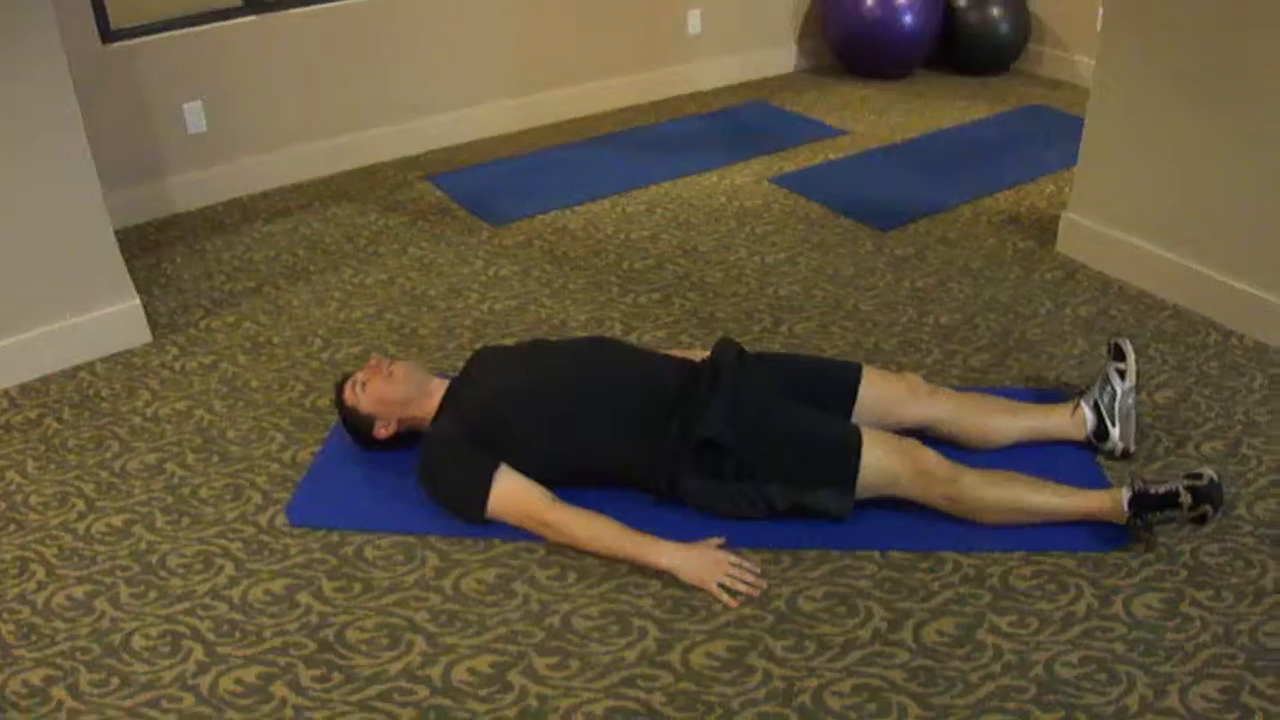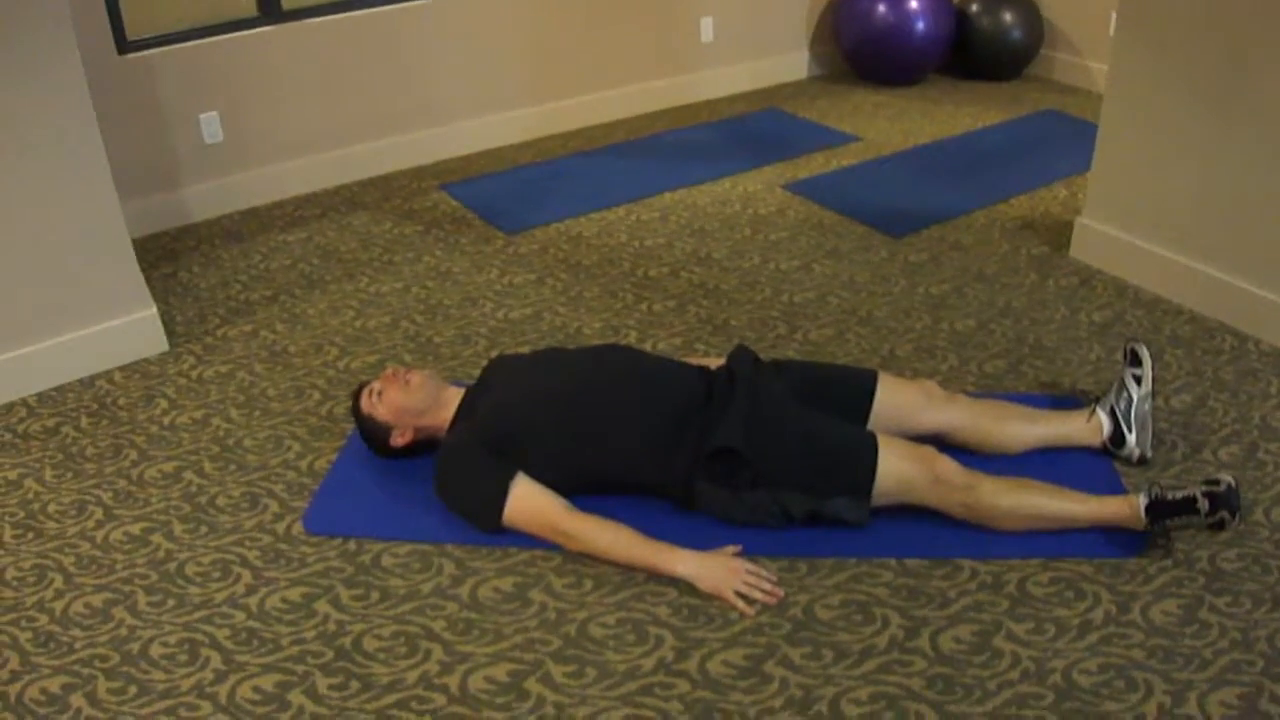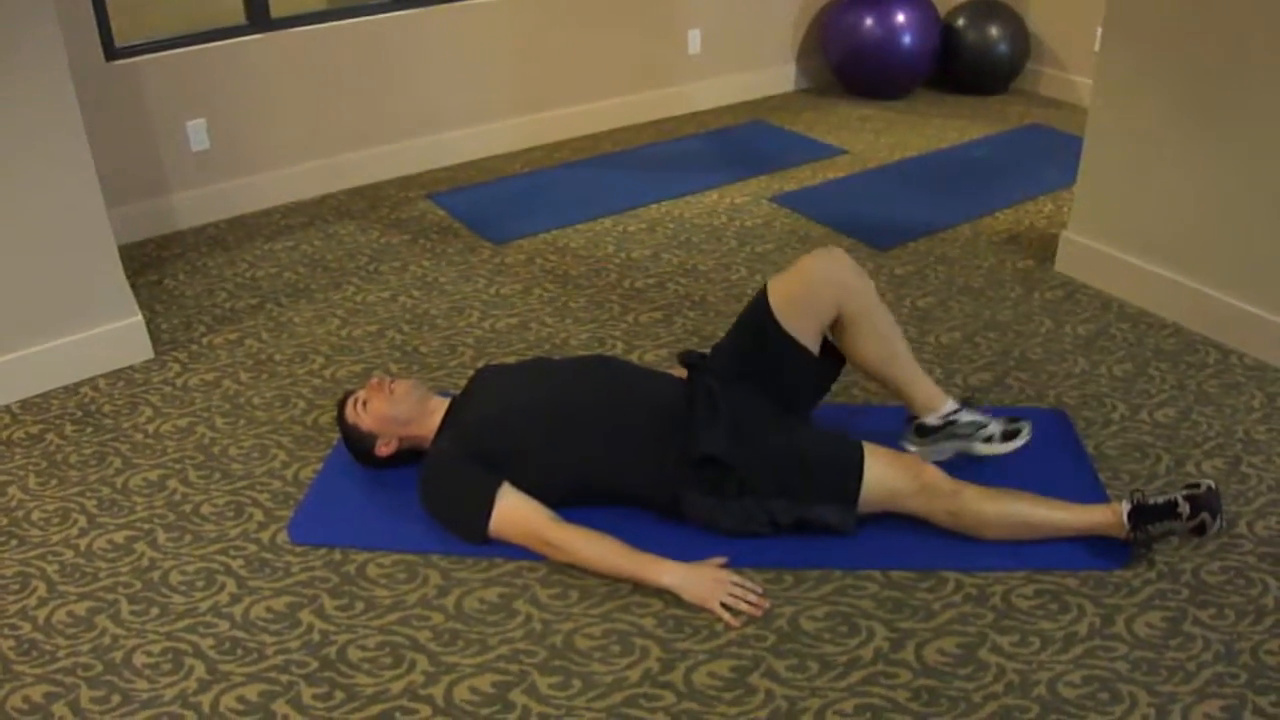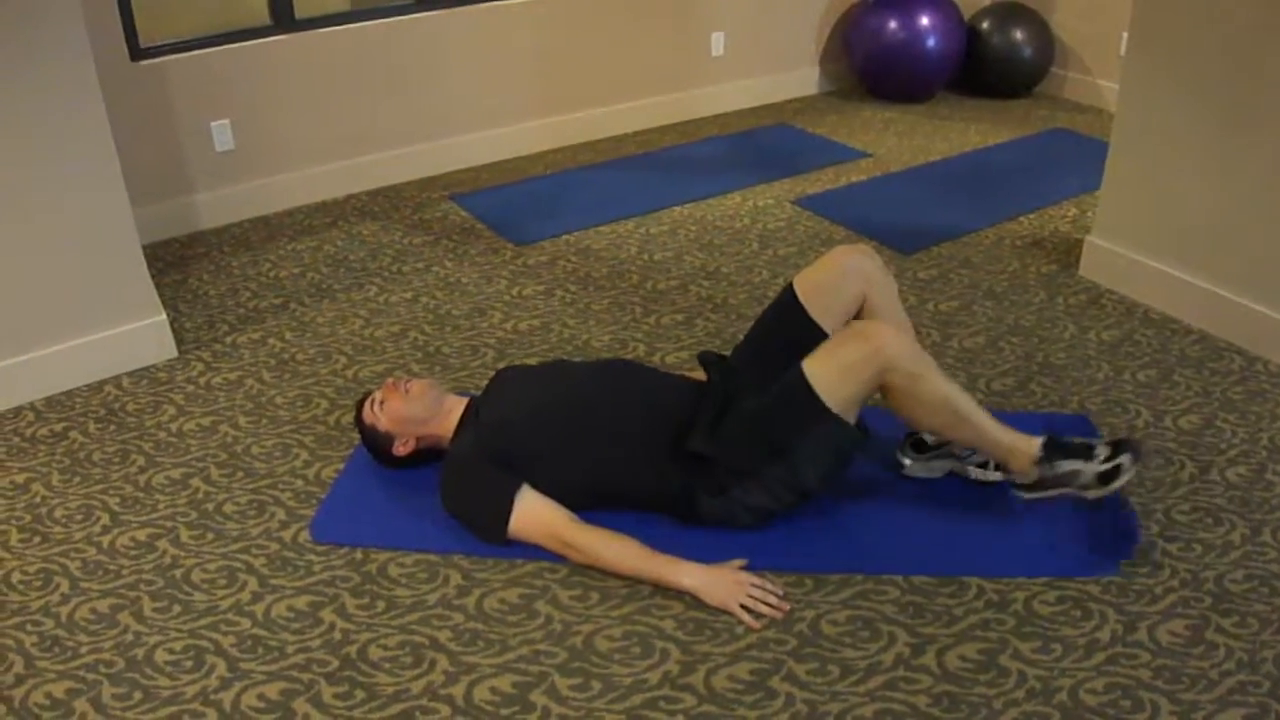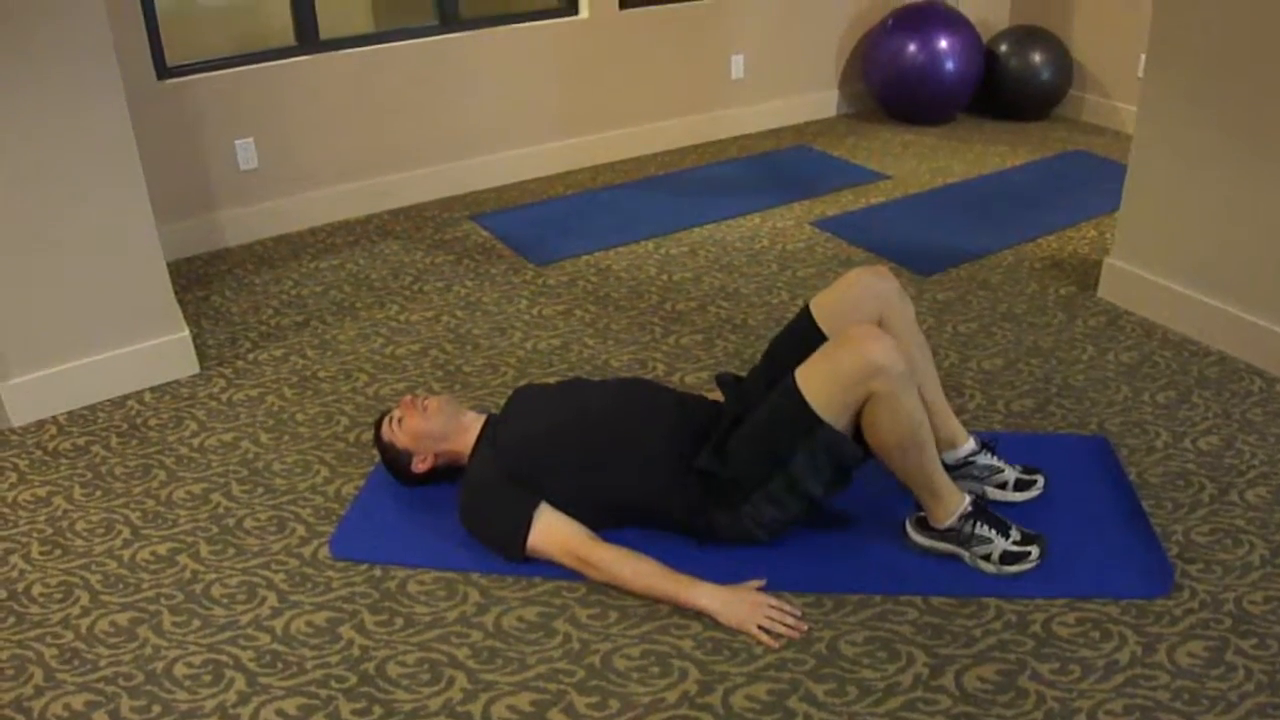
dt=1s
person 1, frame 1
left shoulder: (483, 368)
right shoulder: (450, 455)
right elbow: (548, 514)
left wrist: (683, 353)
right wrist: (674, 557)
left hip: (708, 379)
right hip: (705, 448)
left knee: (910, 394)
right knee: (918, 469)
left ankle: (1087, 419)
right ankle: (1122, 505)
person 1, frame 2
left shoulder: (501, 377)
right shoulder: (465, 465)
right elbow: (564, 523)
left wrist: (699, 361)
right wrist: (690, 565)
left hip: (723, 387)
right hip: (721, 458)
left knee: (928, 403)
right knee: (934, 477)
left ankle: (1103, 425)
right ankle: (1141, 511)
person 1, frame 3
left shoulder: (488, 385)
right shoulder: (451, 476)
right elbow: (552, 536)
left wrist: (685, 378)
right wrist: (676, 576)
left hip: (709, 392)
right hip: (711, 470)
left knee: (831, 272)
right knee: (919, 486)
left ankle: (938, 421)
right ankle: (1123, 519)
person 1, frame 4
left shoulder: (508, 385)
right shoulder: (469, 473)
right elbow: (568, 534)
left wrist: (700, 378)
right wrist: (692, 577)
left hip: (719, 394)
right hip: (725, 473)
left knee: (856, 264)
right knee: (879, 343)
left ankle: (937, 440)
right ankle: (1030, 461)
person 1, frame 5
left shoulder: (526, 404)
right shoulder: (487, 491)
right elbow: (585, 553)
left wrist: (723, 397)
right wrist: (712, 598)
left hip: (730, 414)
right hip: (737, 492)
left knee: (873, 287)
right knee: (874, 356)
left ankle: (958, 454)
right ankle: (948, 516)
